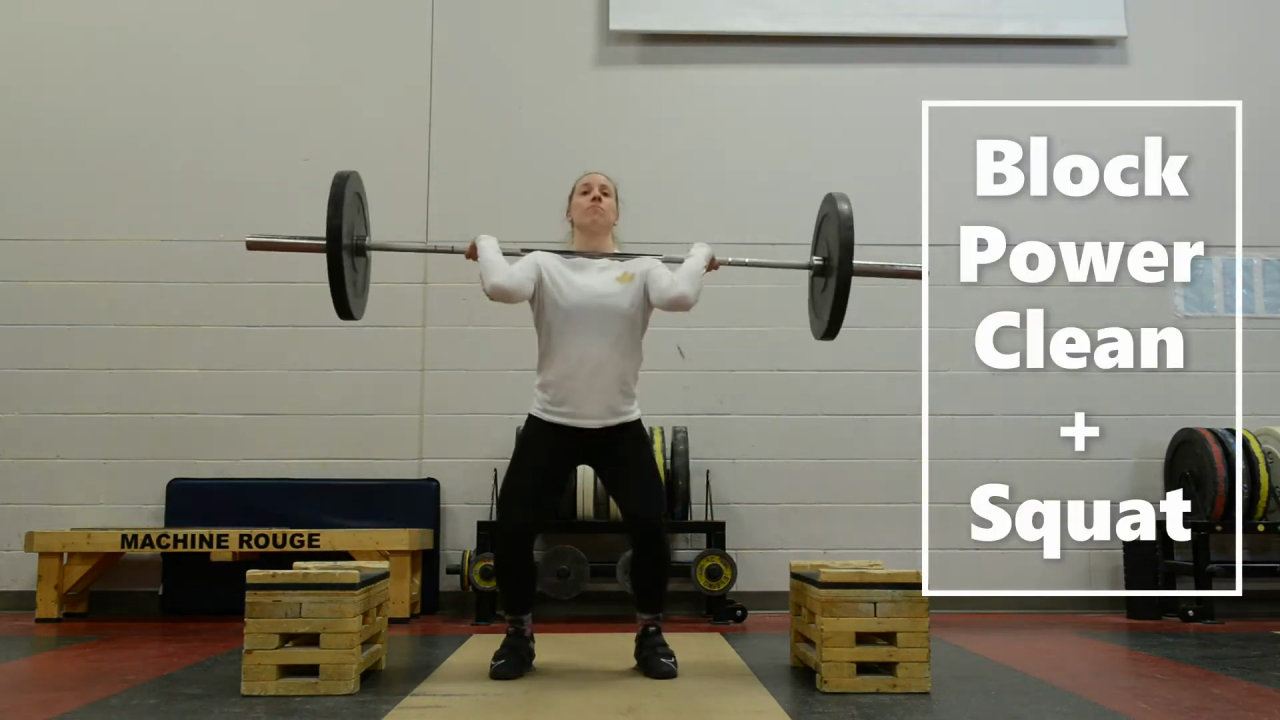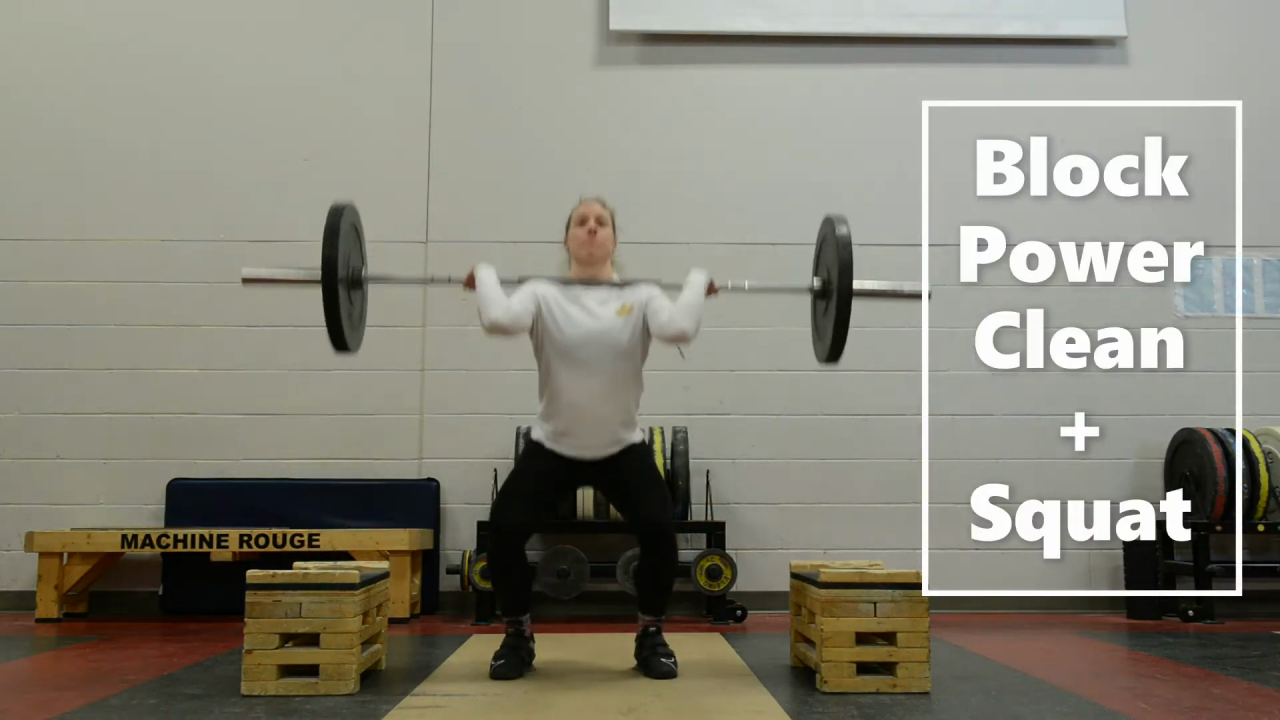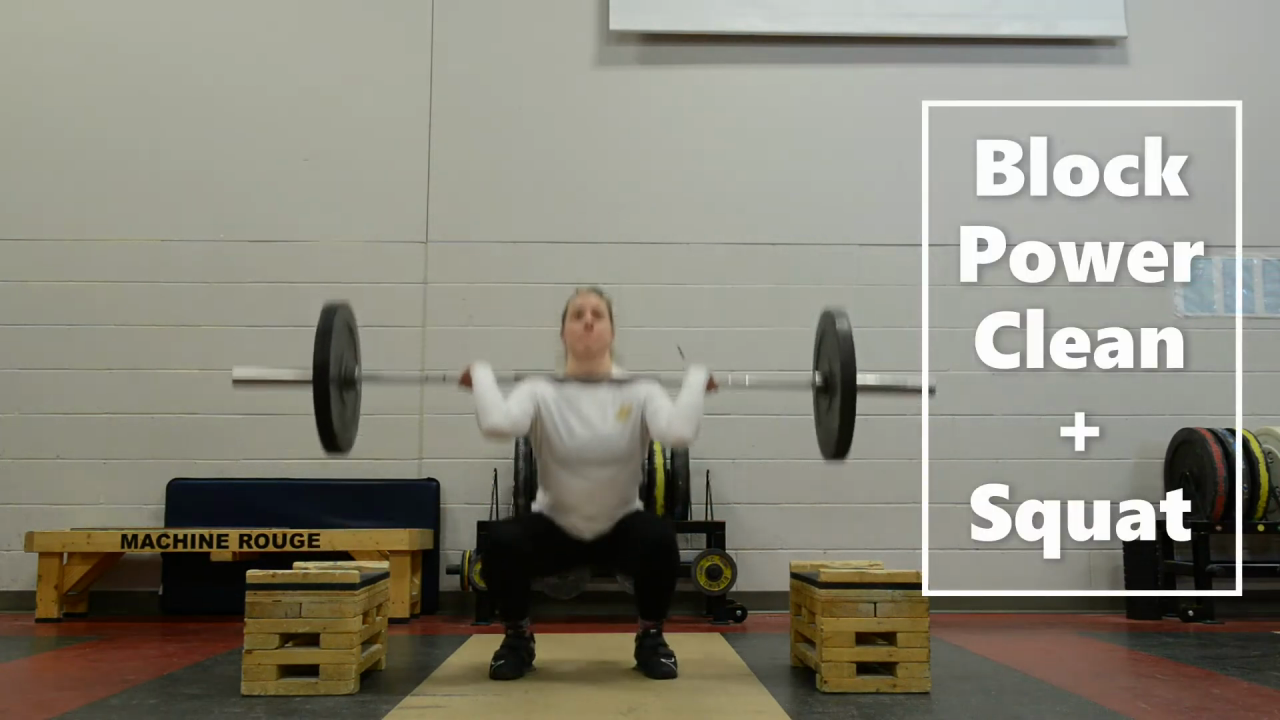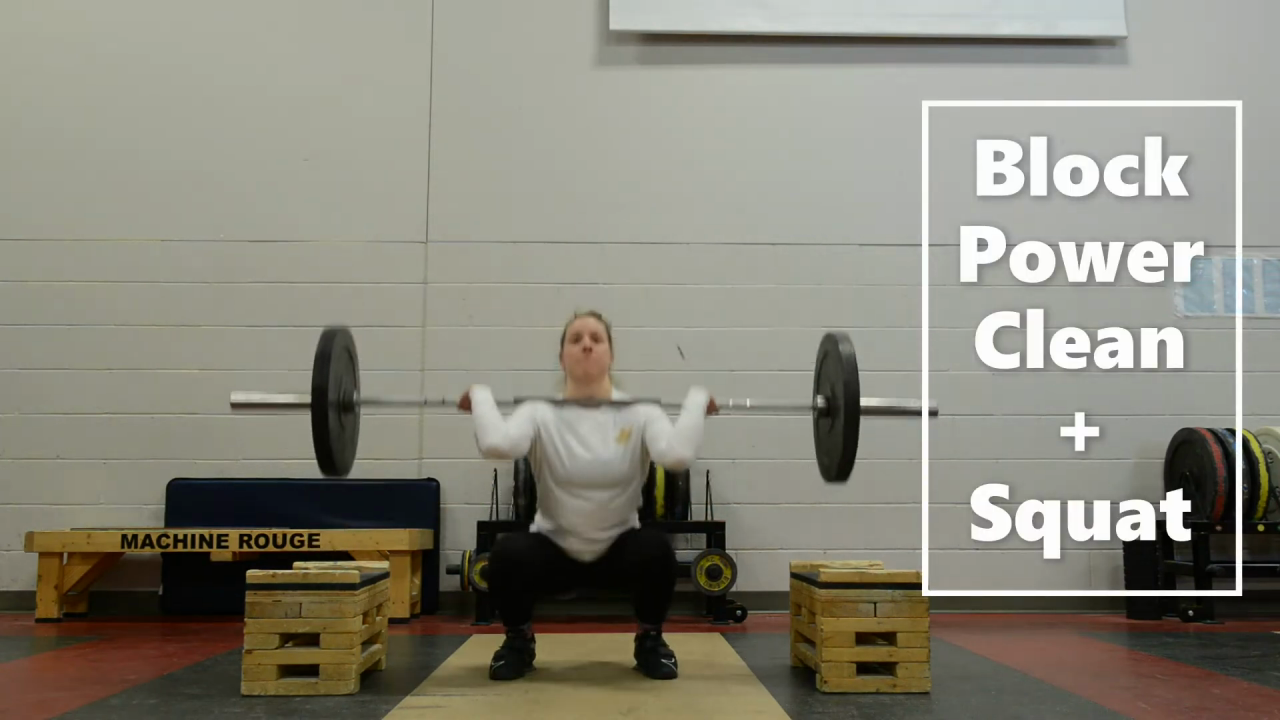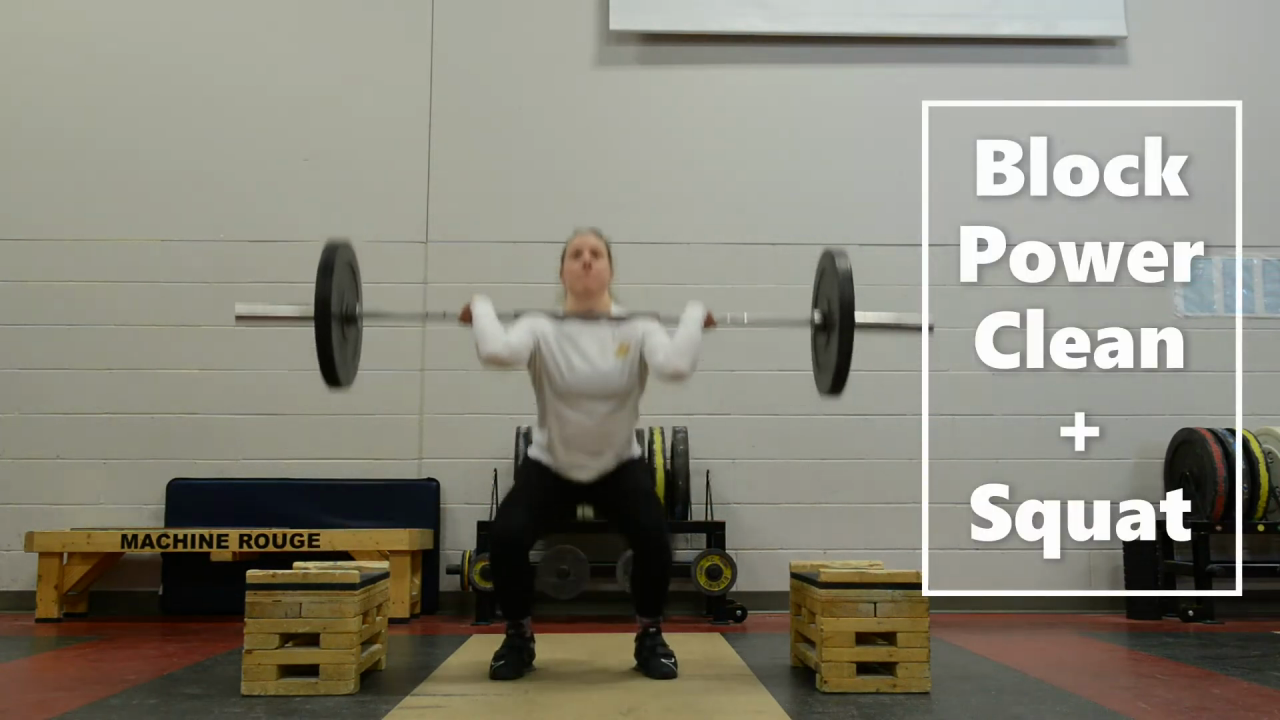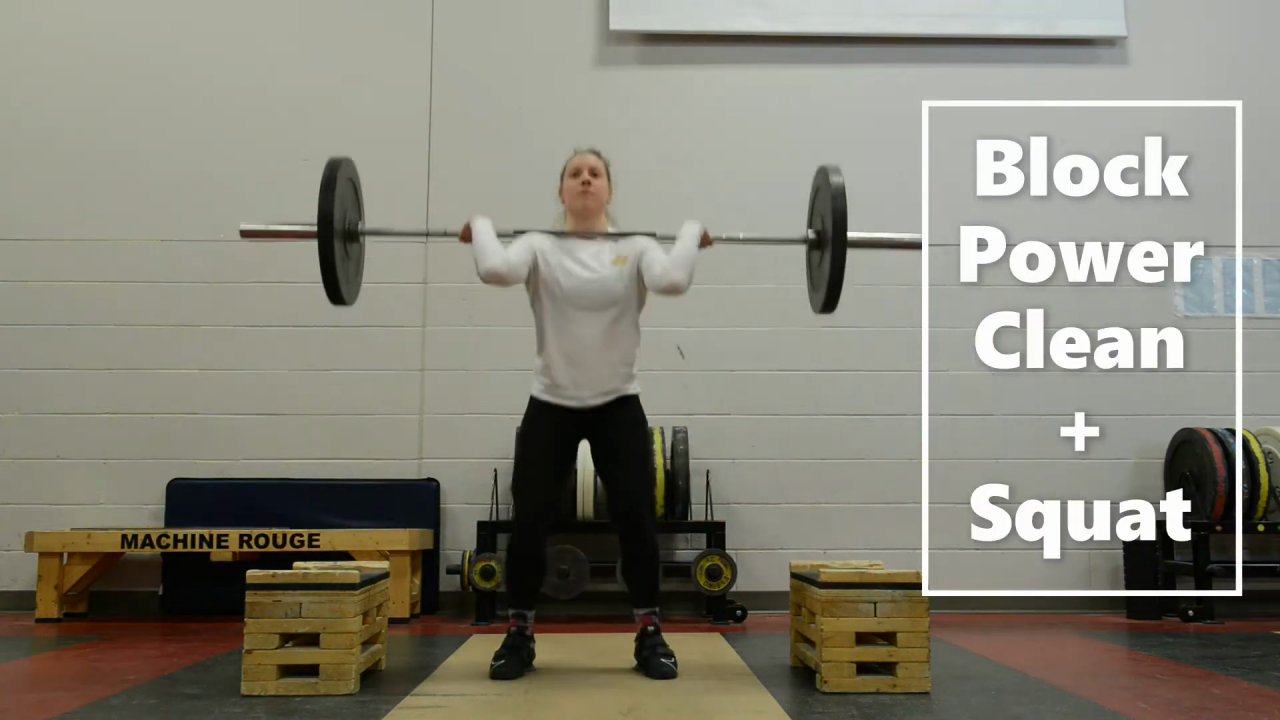
dt=0.3s
person 1, frame 1
left shoulder: (641, 268)
right shoulder: (544, 265)
left elbow: (681, 296)
right elbow: (501, 287)
left wrist: (699, 255)
right wrist: (486, 244)
left hip: (620, 425)
right hip: (551, 423)
left knee: (650, 528)
right knee: (513, 529)
left ankle: (650, 635)
right ankle: (519, 635)
person 1, frame 2
left shoulder: (641, 296)
right shoulder: (542, 294)
left elbow: (679, 328)
right elbow: (500, 320)
left wrist: (697, 282)
right wrist: (484, 275)
left hip: (622, 448)
right hip: (552, 447)
left knee: (659, 529)
right knee: (505, 529)
left ankle: (650, 635)
right ankle: (518, 636)
person 1, frame 3
left shoulder: (640, 392)
right shoulder: (540, 392)
left elbow: (678, 433)
right elbow: (498, 425)
left wrist: (695, 380)
right wrist: (483, 375)
left hip: (620, 525)
right hip: (554, 526)
left knee: (659, 545)
right knee: (501, 544)
left ankle: (651, 637)
right ankle: (518, 639)
person 1, frame 4
left shoulder: (639, 415)
right shoulder: (540, 415)
left elbow: (678, 455)
right elbow: (496, 445)
left wrist: (695, 401)
right wrist: (481, 397)
left hip: (618, 548)
right hip: (554, 549)
left knee: (656, 553)
right knee: (507, 556)
left ankle: (649, 638)
right ankle: (519, 639)
person 1, frame 5
left shoulder: (638, 329)
right shoulder: (540, 328)
left elbow: (674, 366)
right elbow: (497, 354)
left wrist: (693, 316)
right wrist: (482, 310)
left hip: (619, 467)
right hip: (550, 468)
left knee: (652, 539)
right knee: (507, 537)
left ankle: (649, 636)
right ankle: (518, 637)
person 1, frame 6
left shoulder: (635, 248)
right shoulder: (539, 247)
left elbow: (673, 279)
right elbow: (495, 269)
left wrist: (691, 233)
right wrist: (481, 227)
left hip: (618, 406)
right hip: (550, 406)
left knee: (636, 520)
right knee: (529, 520)
left ankle: (649, 634)
right ankle: (519, 635)
